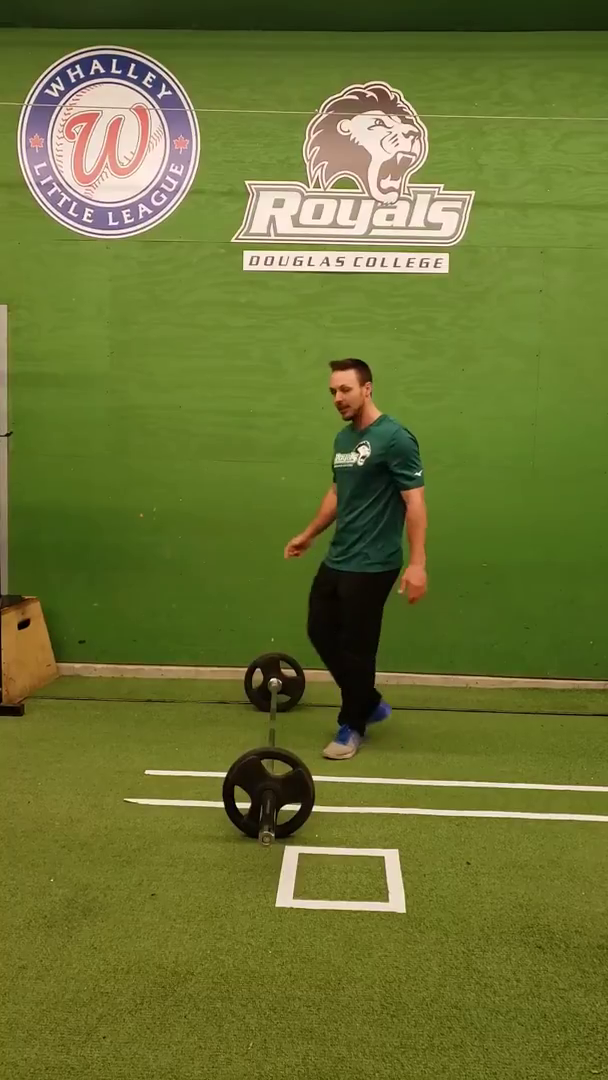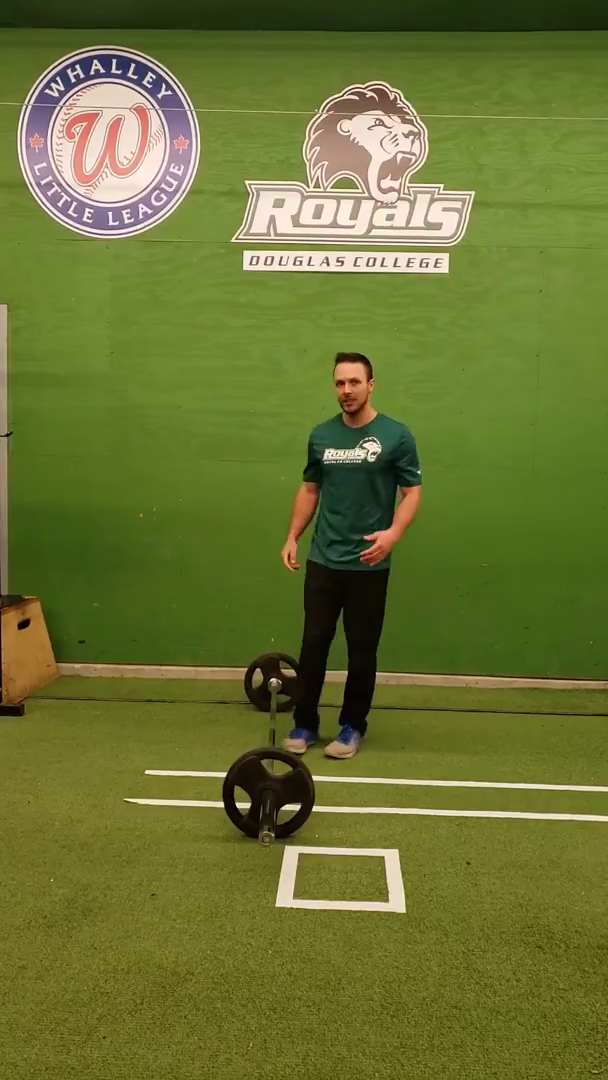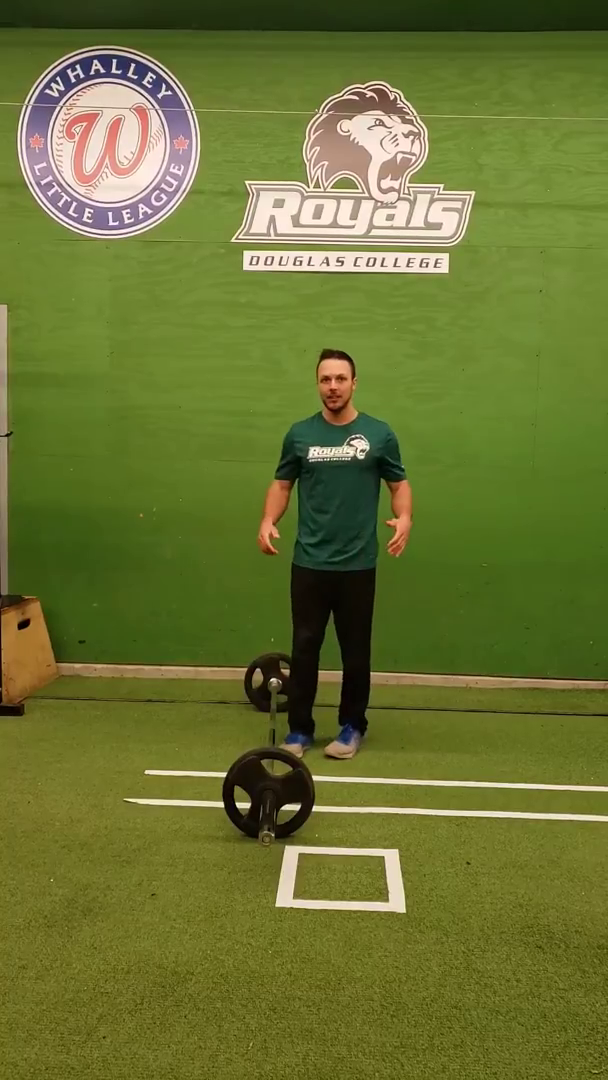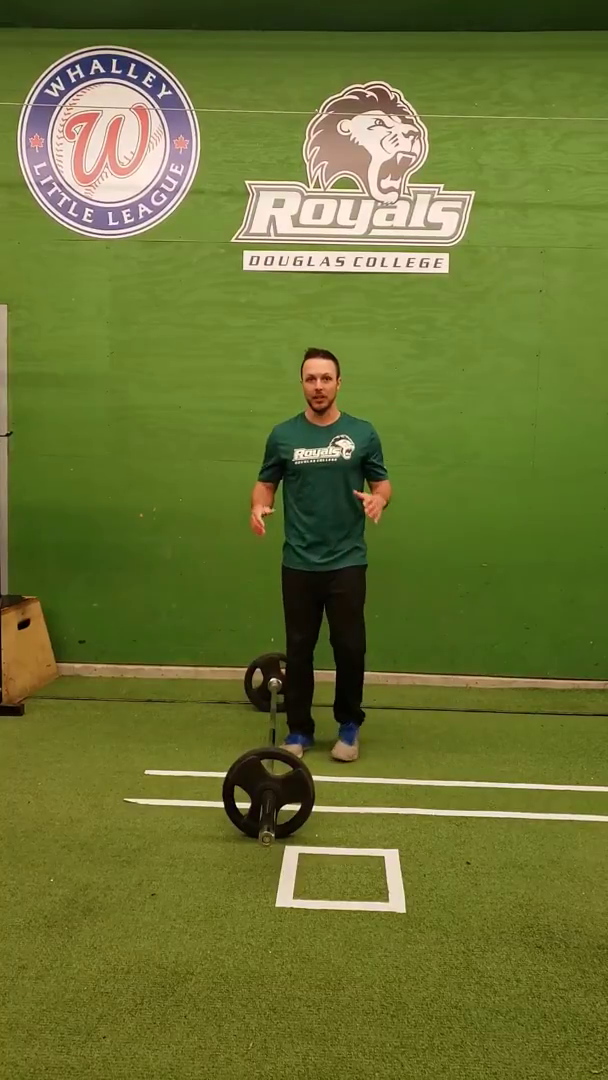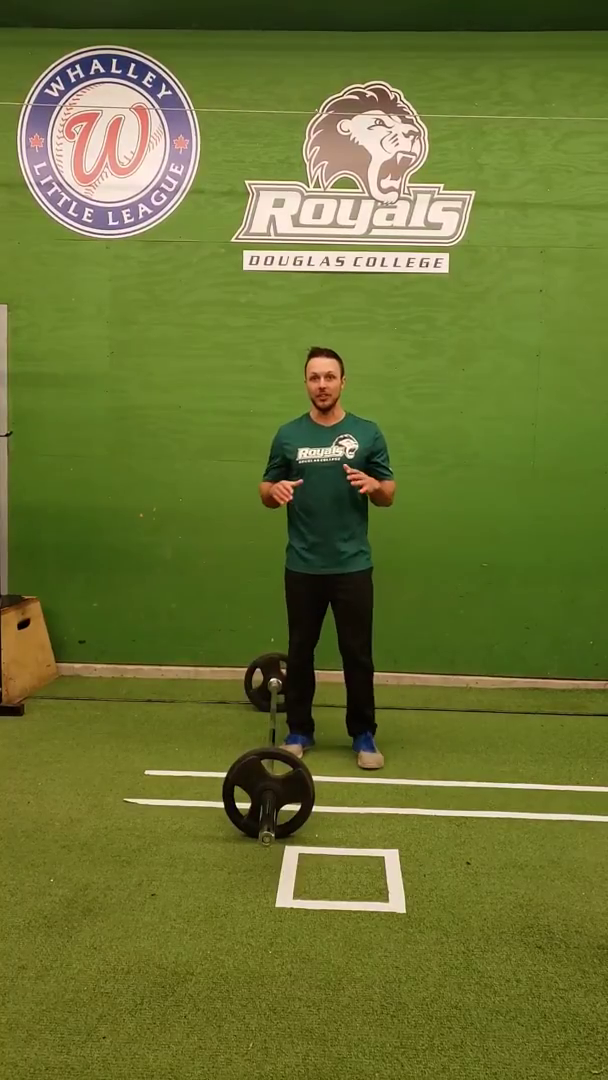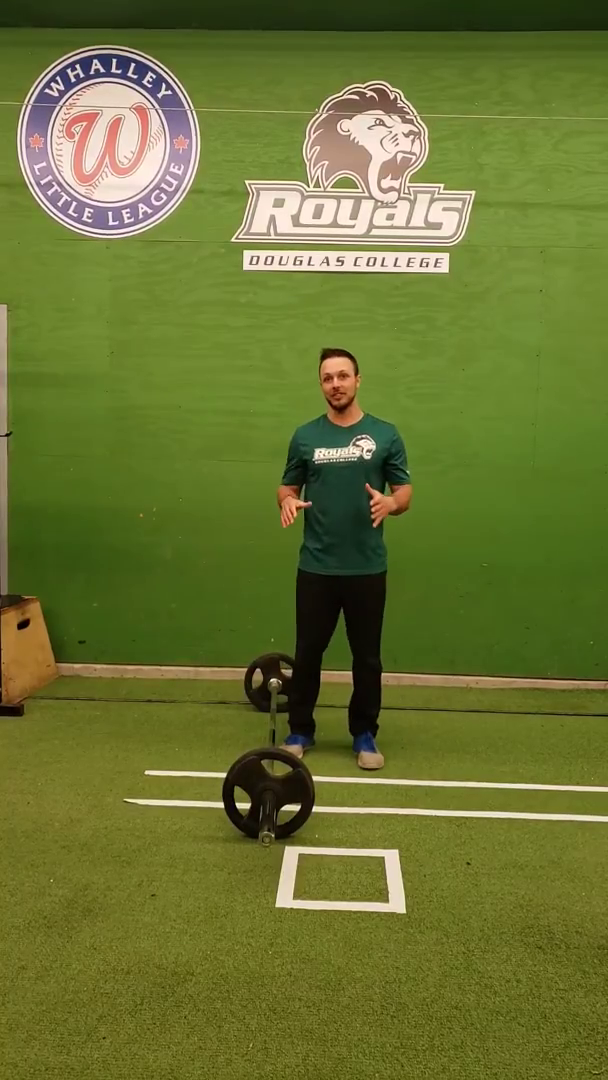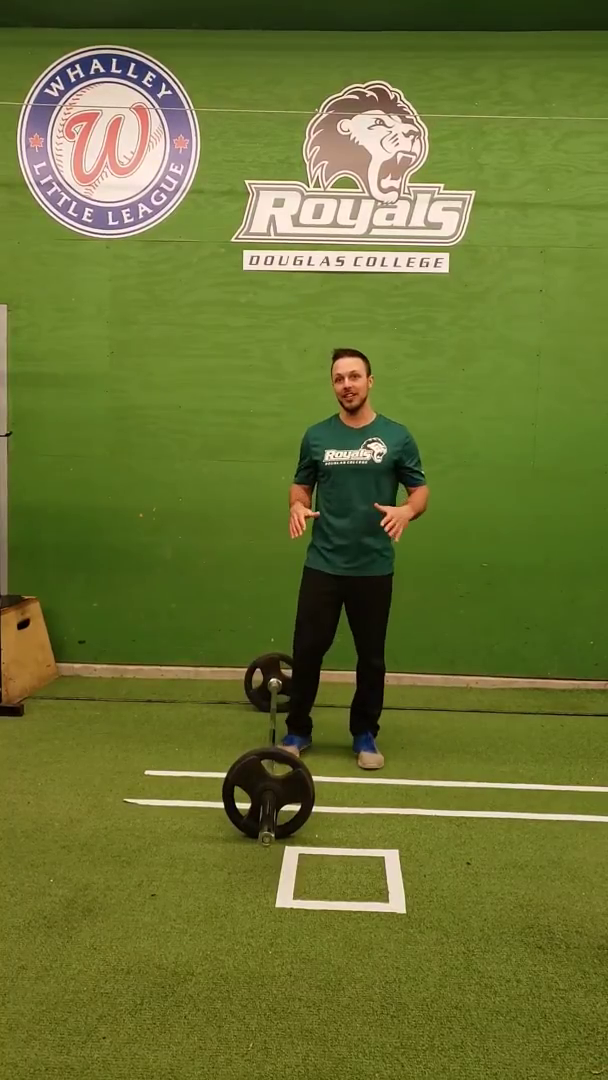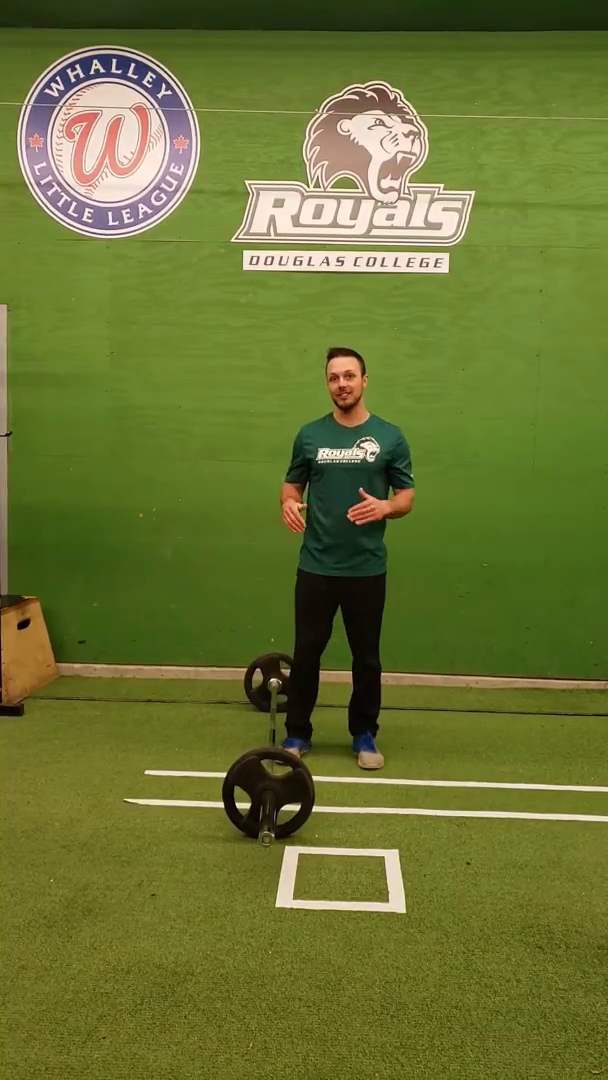
dt=0.3s
person 1, frame 1
left shoulder: (394, 437)
right shoulder: (343, 438)
left elbow: (415, 500)
left wrist: (417, 562)
right wrist: (308, 534)
left hip: (370, 566)
right hip: (336, 559)
left knee: (358, 646)
right knee: (321, 631)
left ankle: (353, 725)
right ankle: (368, 703)
person 1, frame 2
left shoulder: (396, 435)
right shoulder: (321, 434)
left elbow: (412, 493)
left wrist: (393, 533)
right wrist: (292, 536)
left hip: (368, 563)
right hip: (322, 559)
left knee: (361, 648)
right knee: (313, 643)
left ankle: (353, 725)
right ankle: (305, 724)
person 1, frame 3
left shoulder: (378, 433)
right shoulder: (300, 433)
left elbow: (399, 484)
right elbow: (281, 484)
left wrist: (404, 517)
right wrist: (268, 521)
left hip: (357, 563)
right hip: (309, 561)
left knee: (355, 649)
right knee: (305, 646)
left ankle: (353, 726)
right ankle: (299, 728)
person 1, frame 4
left shoulder: (362, 433)
right shoulder: (283, 435)
left elbow: (381, 482)
right elbow: (265, 484)
left wrist: (378, 499)
right wrist: (258, 507)
left hip: (347, 561)
right hip: (299, 563)
left knee: (349, 645)
right knee: (299, 649)
left ankle: (349, 722)
right ankle: (299, 729)
person 1, frame 5
left shoulder: (367, 433)
right shoulder: (288, 435)
left elbow: (388, 494)
right elbow: (267, 490)
left wrist: (371, 485)
right wrist: (275, 491)
left hip: (353, 565)
right hip: (302, 565)
left knee: (357, 653)
right knee: (300, 650)
left ankle: (363, 734)
right ankle: (299, 730)
person 1, frame 6
left shoulder: (385, 434)
right shoulder: (305, 435)
left elbow: (405, 493)
right elbow: (287, 489)
left wrist: (390, 503)
right wrist: (288, 503)
left hip: (367, 567)
right hip: (315, 566)
left knee: (367, 655)
right knee: (308, 652)
left ankle: (364, 734)
right ankle: (300, 731)
person 1, frame 7
left shoulder: (397, 437)
right shoulder: (316, 436)
left elbow: (420, 491)
right elbow: (300, 486)
left wrist: (406, 511)
right wrist: (297, 508)
left hip: (373, 568)
right hip: (322, 565)
left knee: (371, 656)
right knee: (307, 649)
left ankle: (365, 735)
right ankle: (297, 731)
person 1, frame 8
left shoulder: (389, 437)
right shoulder: (310, 434)
left elbow: (406, 496)
right elbow: (292, 484)
left wrist: (384, 507)
right wrist: (289, 504)
left hip: (367, 568)
right hip: (316, 566)
left knee: (366, 656)
right knee: (306, 652)
left ankle: (364, 734)
right ankle: (297, 733)
